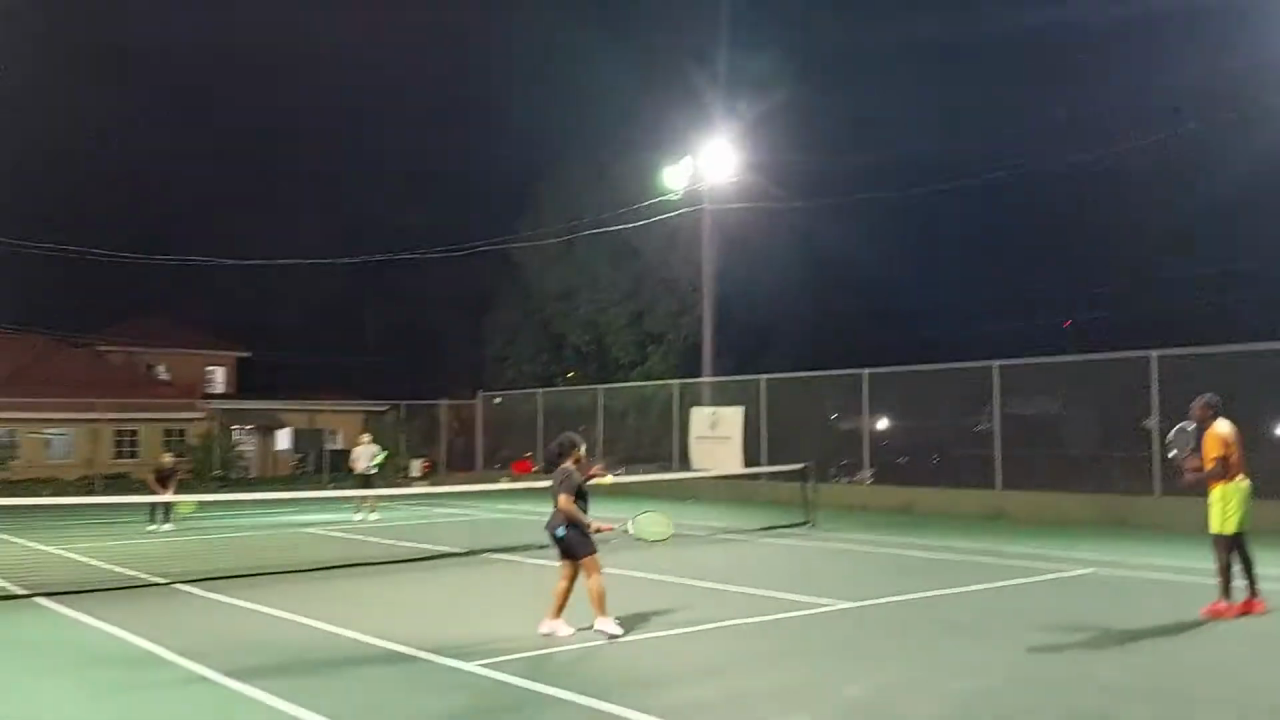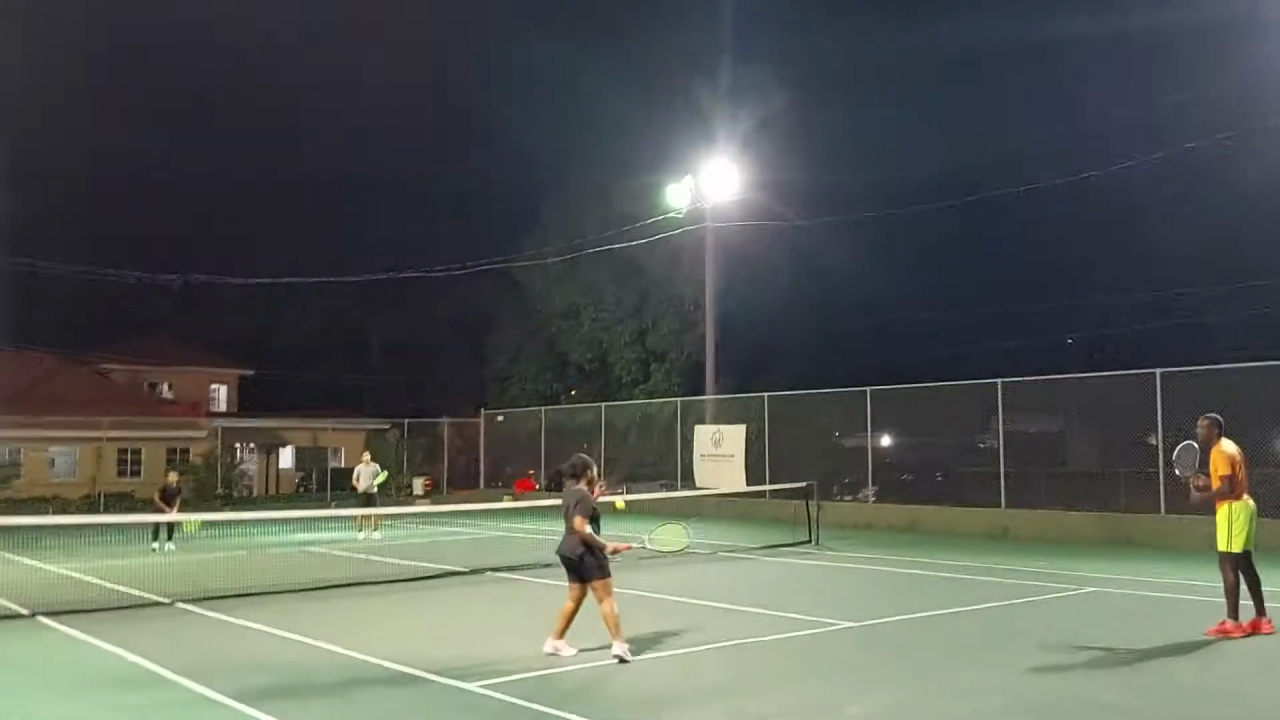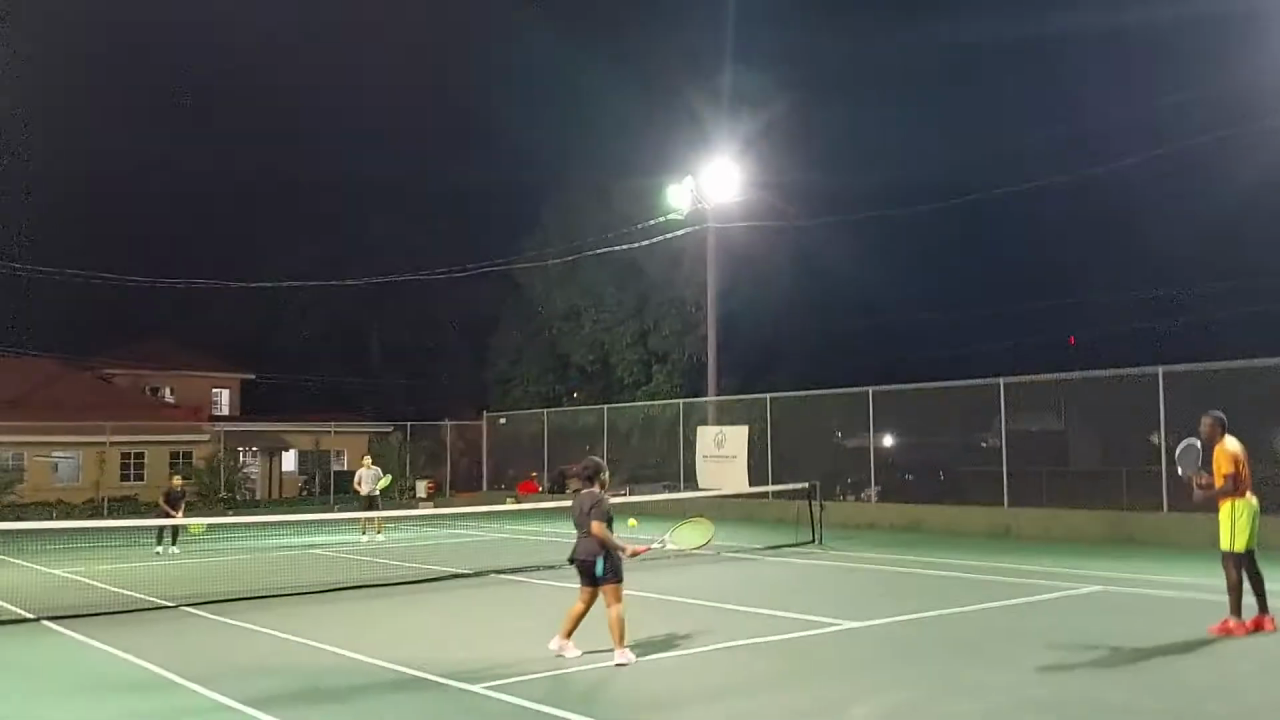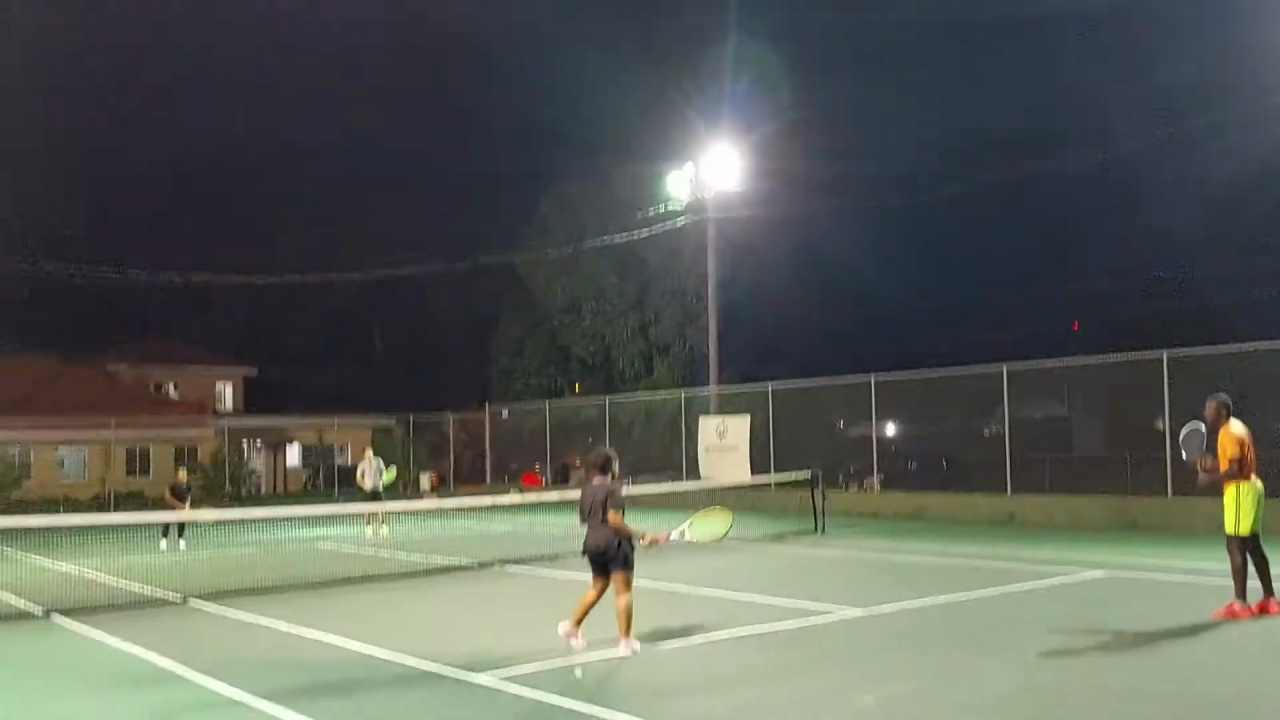
dt=0.1s
person 1, frame 1
left shoulder: (1214, 433)
right shoulder: (1225, 427)
left elbow: (1221, 470)
left wrist: (1195, 478)
right wrist: (1201, 465)
left hip: (1227, 490)
right hip: (1236, 487)
left knee: (1222, 544)
right knee: (1237, 543)
left ankle: (1225, 602)
right ankle: (1254, 598)
person 1, frame 2
left shoulder: (1220, 451)
right shoulder: (1227, 447)
left elbow: (1228, 489)
left wrist: (1202, 497)
right wrist: (1208, 483)
left hip: (1233, 509)
right hip: (1241, 506)
left knee: (1228, 564)
right knee: (1244, 563)
left ankle: (1232, 622)
right ankle: (1261, 618)
person 1, frame 3
left shoulder: (1223, 449)
right shoulder: (1232, 445)
left elbow: (1231, 486)
left wrist: (1205, 495)
right wrist: (1211, 481)
left hip: (1236, 507)
right hip: (1245, 504)
left knee: (1231, 562)
right knee: (1248, 561)
left ankle: (1235, 621)
right ankle: (1264, 617)
person 1, frame 4
left shoulder: (1228, 432)
right shoulder: (1237, 428)
left elbow: (1236, 470)
left wrist: (1210, 479)
right wrist: (1215, 465)
left hip: (1240, 490)
right hip: (1250, 488)
left knee: (1235, 545)
right knee: (1252, 545)
left ankle: (1240, 604)
person 2, frame 1
left shoulder: (561, 472)
right shoulder: (571, 475)
right elbow: (564, 504)
left wrist: (588, 476)
right wrist: (588, 524)
left hip: (561, 529)
right hip: (571, 528)
left knee: (568, 576)
right knee: (594, 572)
left ankle: (552, 622)
right ankle: (602, 620)
person 2, frame 2
left shoulder: (570, 493)
right shoulder: (584, 497)
right elbow: (580, 526)
left wrist: (592, 498)
right wrist: (605, 545)
left hip: (570, 551)
right hip: (585, 551)
left knee: (575, 597)
right knee: (606, 597)
left ankle: (555, 641)
right ankle: (618, 644)
person 2, frame 3
left shoulder: (579, 498)
right shoulder: (599, 500)
right elbow: (598, 530)
right wrist: (622, 548)
left hip: (582, 554)
right hip: (601, 554)
left knee: (585, 599)
right knee: (615, 602)
left ankle: (562, 640)
right ankle: (621, 651)
person 2, frame 4
left shoulder: (587, 490)
right shoulder: (612, 490)
left elbow: (584, 519)
right elbow: (615, 520)
right wrist: (642, 536)
left hip: (593, 543)
right hip: (613, 543)
left knee: (597, 588)
right knee: (623, 591)
left ankle: (571, 626)
right ankle: (626, 641)
